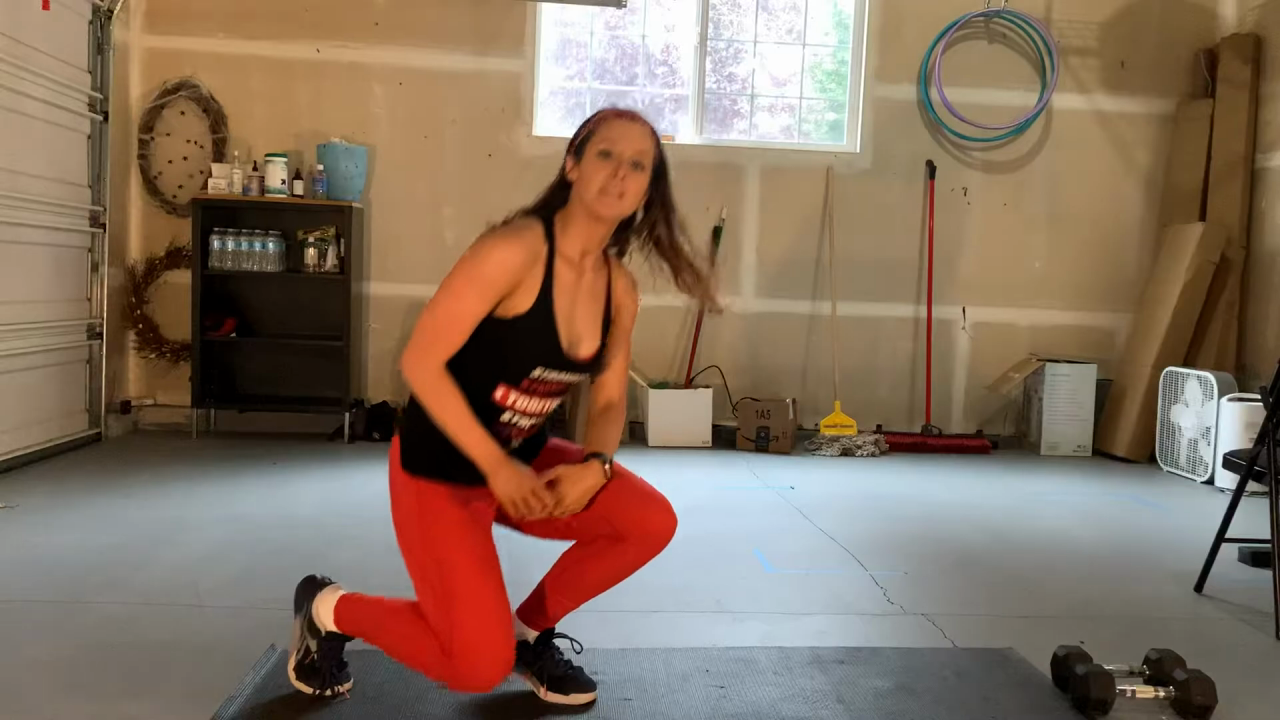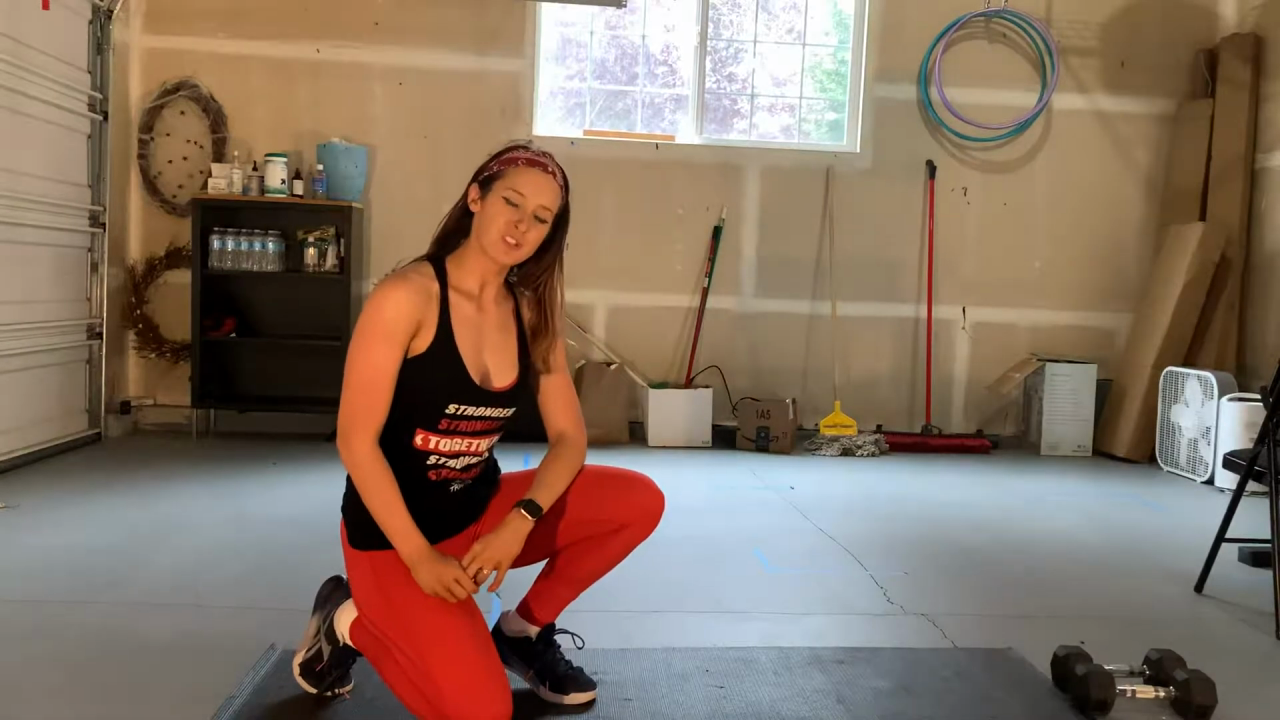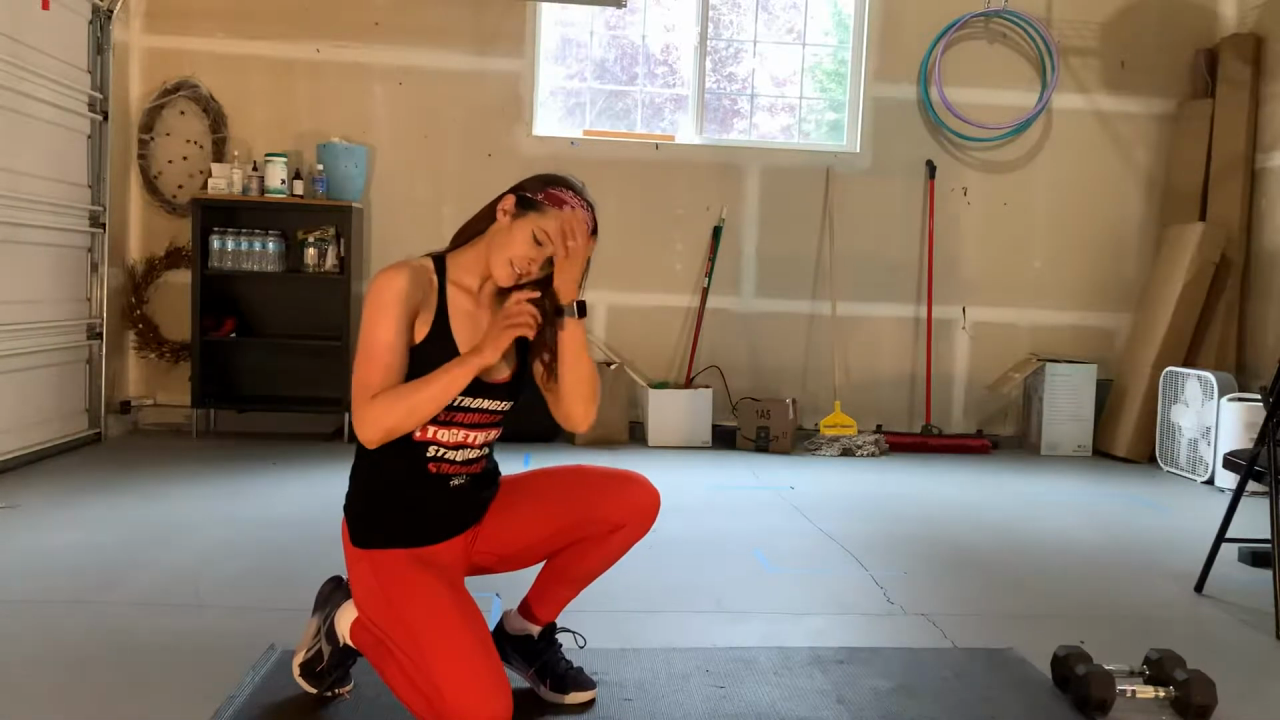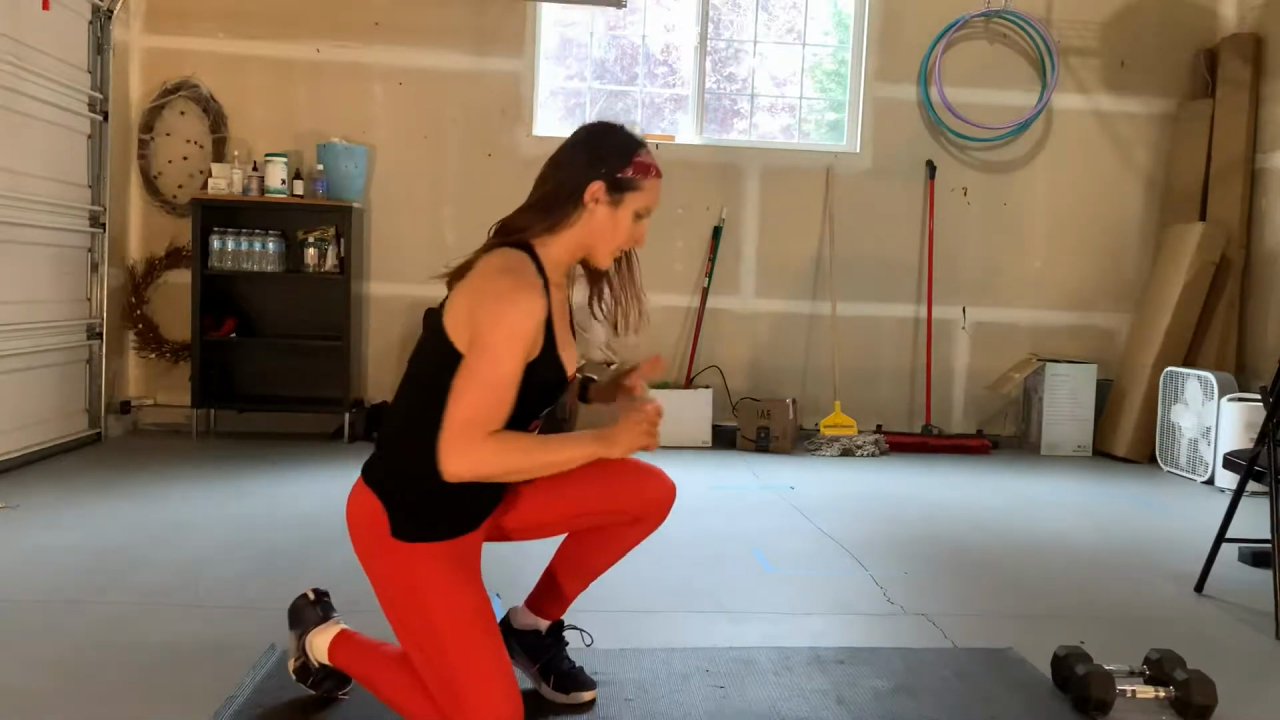
dt=1s
person 1, frame 1
left shoulder: (619, 288)
right shoulder: (514, 250)
left elbow: (609, 399)
right elbow: (419, 361)
left wrist: (596, 467)
right wrist: (496, 466)
left hip: (524, 461)
right hip: (439, 469)
left knee: (652, 521)
right knee: (478, 670)
left ankle: (528, 629)
right ankle: (330, 610)
person 1, frame 2
left shoulder: (533, 313)
right shoulder: (406, 295)
left elbow: (568, 437)
right elbow: (356, 441)
left wrist: (518, 525)
right wrist: (418, 557)
left hip: (480, 510)
right hip: (394, 531)
left knee: (639, 501)
left ankle: (525, 630)
right ankle: (350, 622)
person 1, frame 3
left shoulder: (527, 310)
right shoulder: (405, 285)
left elbow: (578, 416)
right elbow: (371, 426)
left wrist: (568, 300)
right wrist: (479, 353)
left hip: (480, 512)
right hip: (395, 535)
left knee: (633, 500)
left ankle: (525, 631)
right ankle: (350, 624)
person 1, frame 4
left shoulder: (551, 278)
right shoulder: (515, 290)
right elbow: (463, 455)
left wrist: (600, 393)
right wrist: (604, 441)
left hip: (486, 495)
right hip: (410, 519)
left knee: (651, 493)
left ankle: (532, 627)
right ankle: (328, 639)
